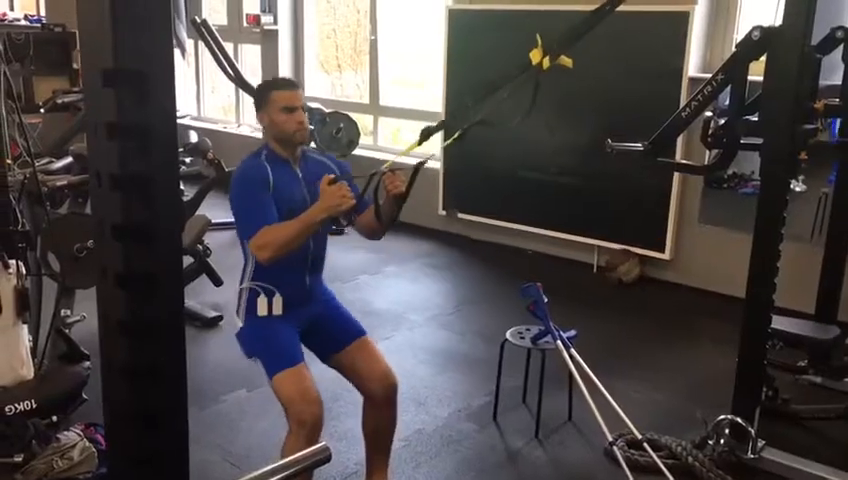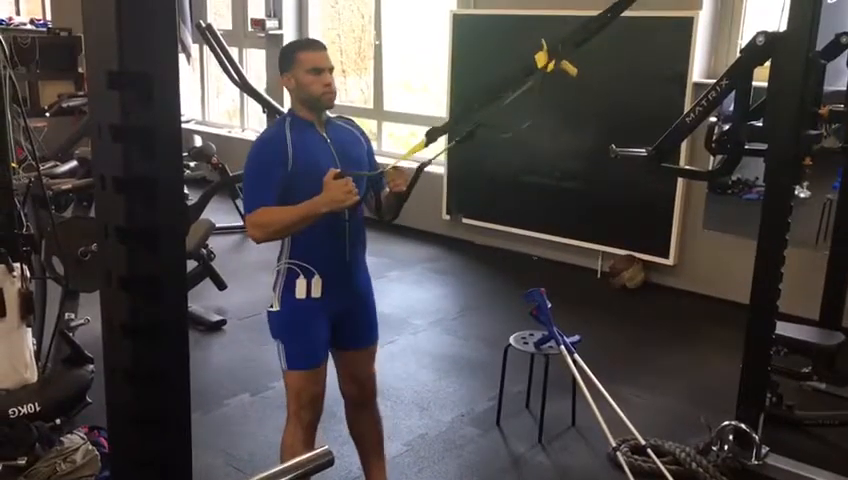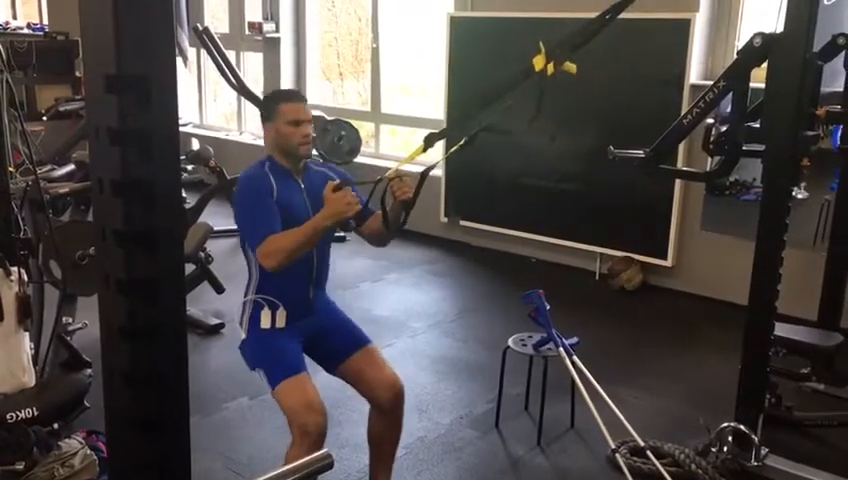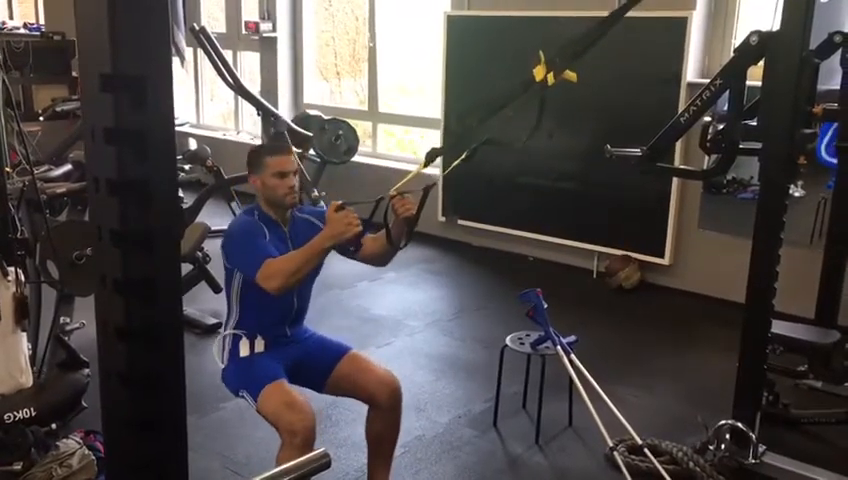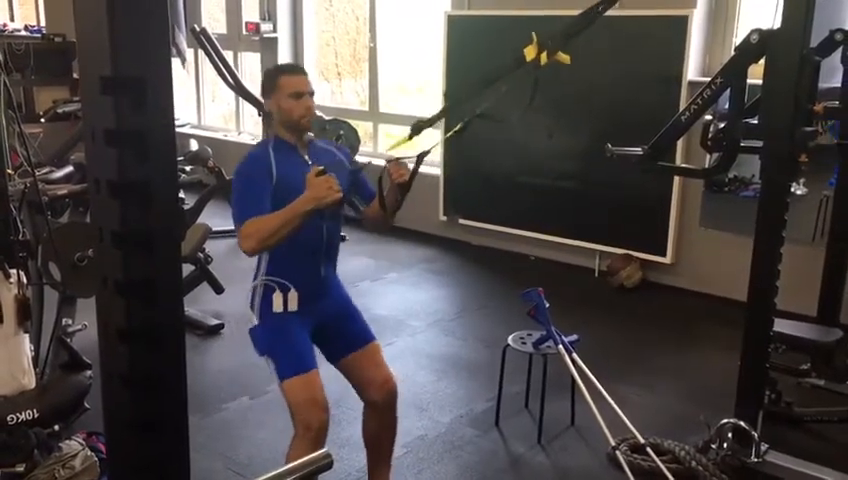
dt=0.7s
person 1, frame 1
left shoulder: (327, 166)
right shoulder: (252, 175)
left elbow: (371, 229)
right elbow: (263, 248)
left wrist: (391, 200)
right wrist: (321, 210)
left hip: (316, 297)
right hip: (268, 307)
left knee: (381, 386)
right knee: (307, 415)
person 1, frame 2
left shoulder: (352, 134)
right shoulder: (274, 144)
left elbow: (380, 209)
right elbow: (258, 227)
left wrist: (395, 192)
right wrist: (322, 202)
left hip: (354, 283)
right hip: (303, 289)
left knee: (362, 395)
right knee: (305, 413)
person 1, frame 3
left shoulder: (328, 177)
right shoulder: (255, 184)
left elbow: (377, 235)
right elbow: (271, 257)
left wrist: (397, 206)
right wrist: (327, 217)
left hip: (319, 309)
right hip: (270, 319)
left knee: (389, 392)
right knee: (311, 423)
person 1, frame 4
left shoulder: (312, 219)
right shoulder: (244, 230)
left elbow: (375, 254)
right elbow: (274, 279)
left wrist: (399, 225)
right wrist: (329, 237)
left hip: (298, 338)
right hip: (250, 350)
left knee: (387, 390)
right knee: (300, 425)
person 1, frame 5
left shoulder: (335, 155)
right shoulder: (258, 164)
left elbow: (376, 217)
right elbow: (250, 240)
left wrist: (395, 188)
right wrist: (307, 201)
left hip: (330, 293)
right hip: (281, 302)
left knee: (382, 392)
right knee: (313, 420)
